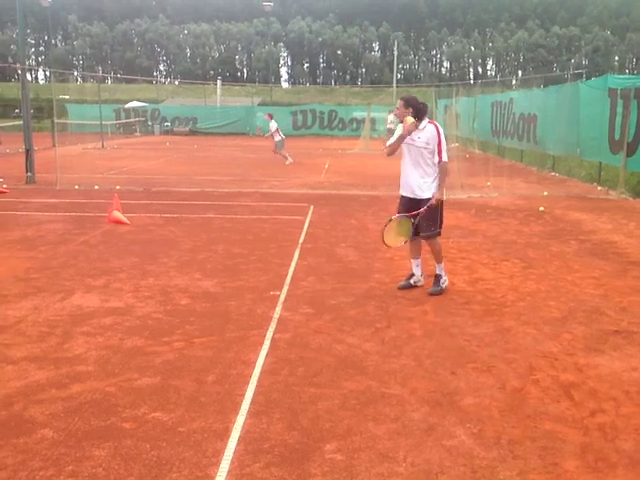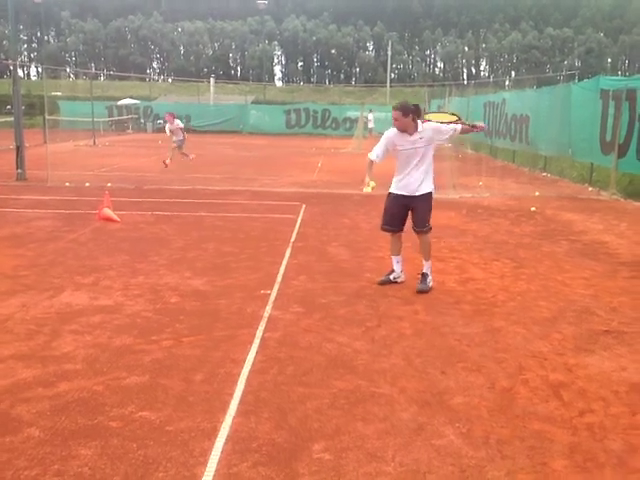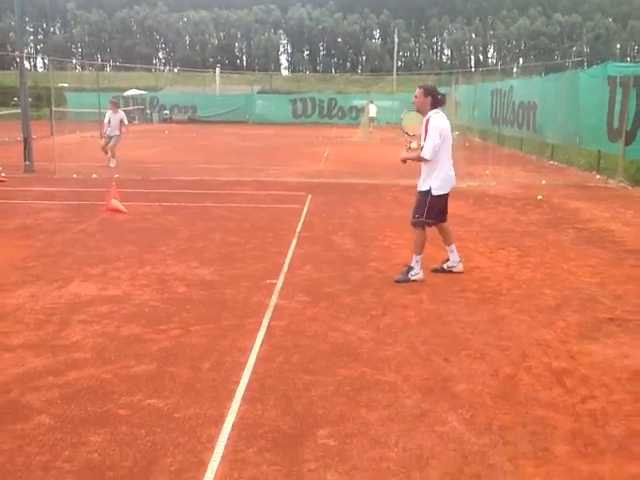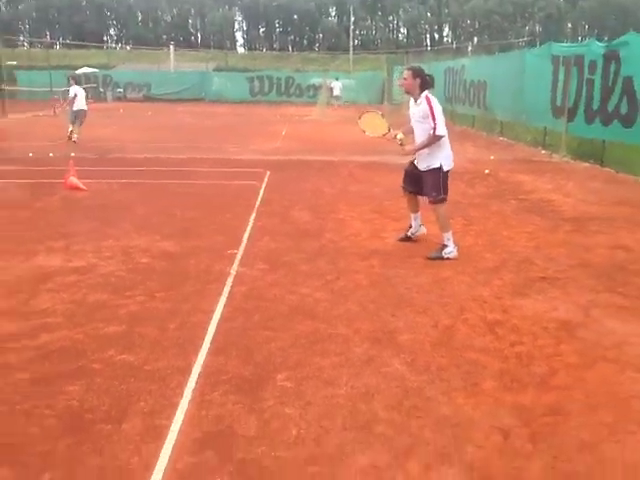
dt=1s
person 1, frame 1
left shoulder: (433, 129)
right shoulder: (403, 129)
left elbow: (442, 162)
right elbow: (389, 152)
left wrist: (440, 190)
right wrist: (403, 135)
left hip: (429, 194)
right hip: (408, 192)
left knee: (430, 236)
right knee: (412, 235)
left ankle: (441, 276)
right ankle: (417, 275)
person 1, frame 2
left shoulder: (432, 129)
right shoulder: (391, 135)
left elbow: (458, 129)
right elbow: (374, 156)
left wrist: (473, 127)
right wrist: (368, 176)
left hip: (422, 190)
right hip: (398, 189)
left knee: (422, 231)
right knee: (393, 231)
left ankle: (426, 274)
right ankle: (397, 271)
person 1, frame 3
left shoulder: (432, 121)
right shoulder: (438, 117)
left elbow: (427, 155)
left wrist: (407, 155)
right wrist: (415, 148)
left hip: (434, 182)
right hip: (441, 179)
left knee: (419, 223)
right knee: (439, 221)
left ankle: (415, 269)
right ankle: (454, 261)
person 1, frame 4
left shoulder: (430, 102)
right shoulder: (413, 102)
left elbow: (439, 133)
left wrist: (414, 148)
right wrist: (400, 133)
left hip: (436, 161)
right hip: (421, 159)
left knee: (436, 202)
right knee: (409, 190)
left ankle: (449, 247)
right ankle: (416, 228)
